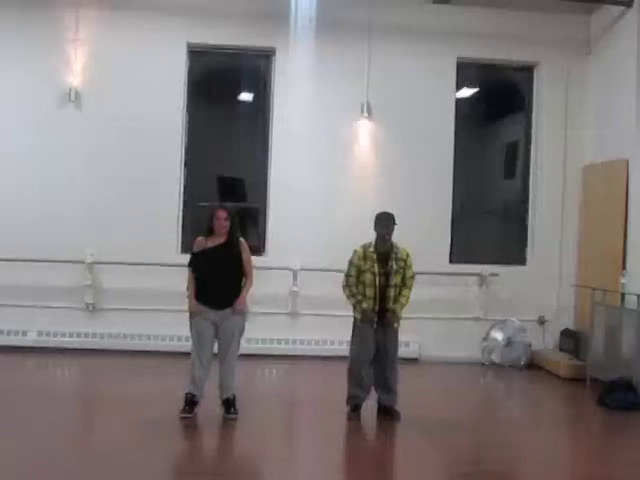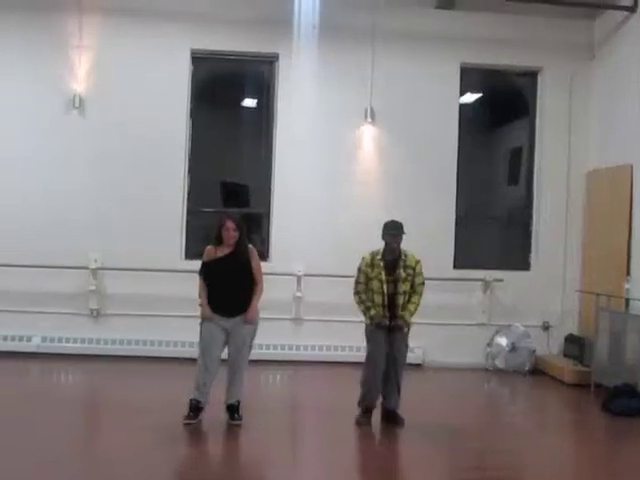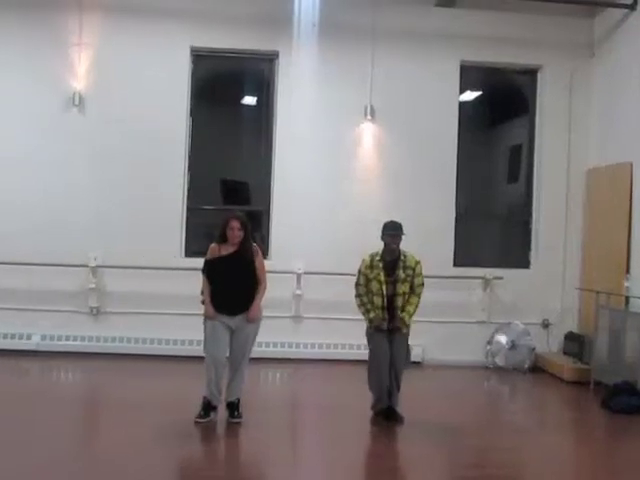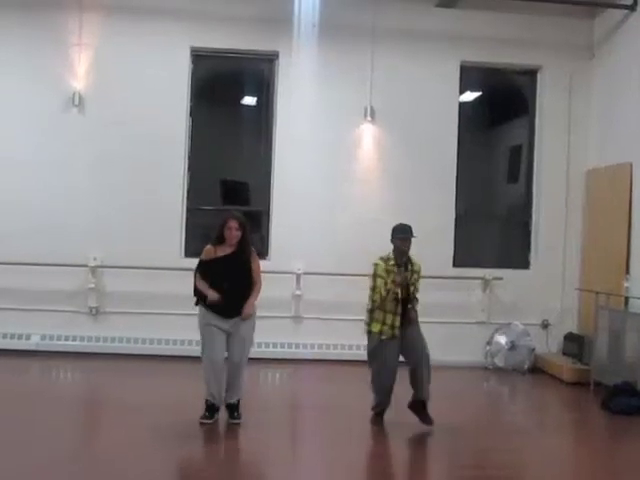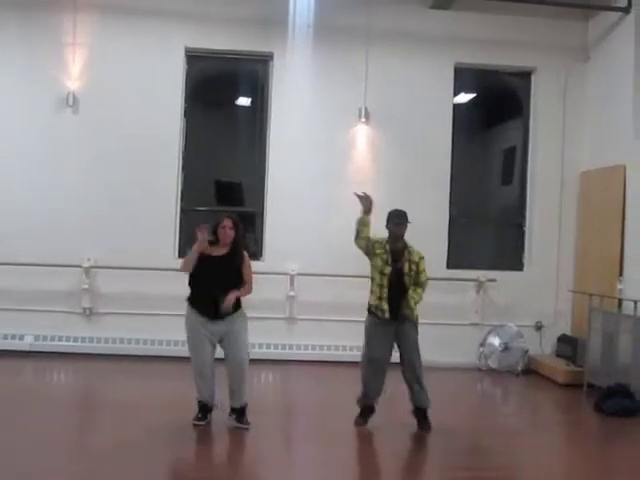
dt=0.4s
person 1, frame 1
left shoulder: (403, 255)
right shoulder: (361, 253)
left elbow: (407, 285)
right elbow: (348, 284)
left wrist: (396, 310)
right wrist: (362, 307)
left hip: (389, 316)
right hip: (365, 316)
left knee: (388, 360)
right knee: (360, 359)
left ankle: (387, 404)
right ankle: (355, 403)
person 1, frame 2
left shoulder: (413, 262)
right shoulder: (369, 261)
left elbow: (417, 291)
right elbow: (359, 291)
left wrist: (405, 317)
right wrist: (371, 314)
left hip: (399, 322)
right hip: (376, 321)
left knee: (396, 365)
right knee: (375, 362)
left ankle: (390, 409)
right ankle: (366, 407)
person 1, frame 3
left shoulder: (412, 263)
right shoulder: (368, 263)
left elbow: (416, 293)
right elbow: (360, 293)
left wrist: (404, 318)
right wrist: (371, 317)
left hip: (399, 323)
right hip: (377, 322)
left knee: (397, 365)
right knee: (379, 364)
left ankle: (391, 406)
right ankle: (380, 407)
person 1, frame 4
left shoulder: (415, 266)
right shoulder: (382, 265)
right elbow: (377, 298)
left wrist: (412, 308)
right wrist: (395, 283)
left hip: (406, 321)
right hip: (383, 325)
left knee: (421, 358)
right knee: (384, 369)
left ankle: (419, 402)
right ankle: (379, 408)
person 1, frame 5
left shoulder: (415, 255)
right shoulder: (376, 247)
left elbow: (421, 284)
right elbow: (360, 240)
left wrist: (411, 304)
right wrist: (366, 213)
left hip: (405, 316)
right hip: (379, 313)
left knee: (412, 362)
right knee: (374, 359)
left ankle: (421, 408)
right ankle: (366, 405)
person 2, frame 1
left shoulder: (239, 244)
right shoulder: (201, 243)
left elbow: (248, 275)
right elbow: (192, 273)
left wrist: (243, 297)
right wrist: (191, 299)
left hip: (232, 308)
right hip: (203, 308)
left knee: (229, 354)
right knee: (200, 353)
left ankle: (228, 398)
right ankle: (192, 397)
person 2, frame 2
left shoulder: (249, 252)
right shoulder: (211, 252)
left elbow: (259, 284)
right elbow: (203, 281)
left wrist: (253, 307)
right wrist: (204, 305)
left hip: (243, 316)
right hip: (215, 316)
left knee: (238, 361)
right knee: (207, 359)
left ankle: (234, 404)
right ankle: (197, 403)
person 2, frame 3
left shoulder: (253, 251)
right shoulder: (214, 250)
left elbow: (262, 282)
right elbow: (206, 279)
left wrist: (256, 306)
right wrist: (207, 304)
left hip: (246, 314)
right hip: (218, 314)
left knee: (239, 360)
right knee: (214, 357)
left ankle: (233, 402)
right ankle: (211, 403)
person 2, frame 4
left shoulder: (249, 253)
right shoulder: (210, 251)
left elbow: (257, 283)
right elbow: (199, 279)
left wrist: (250, 303)
right wrist: (208, 292)
left hip: (240, 315)
right hip: (212, 315)
left knee: (238, 361)
right knee: (213, 360)
left ankle: (233, 402)
right ankle: (212, 404)
person 2, frame 5
left shoulder: (241, 256)
right shoulder: (203, 250)
left elbow: (248, 286)
right elbow: (185, 268)
left wrist: (235, 294)
right wrist: (198, 244)
left hip: (232, 317)
right hip: (200, 317)
left knee: (240, 359)
right knee: (202, 364)
left ankle: (238, 408)
right ankle: (205, 406)
